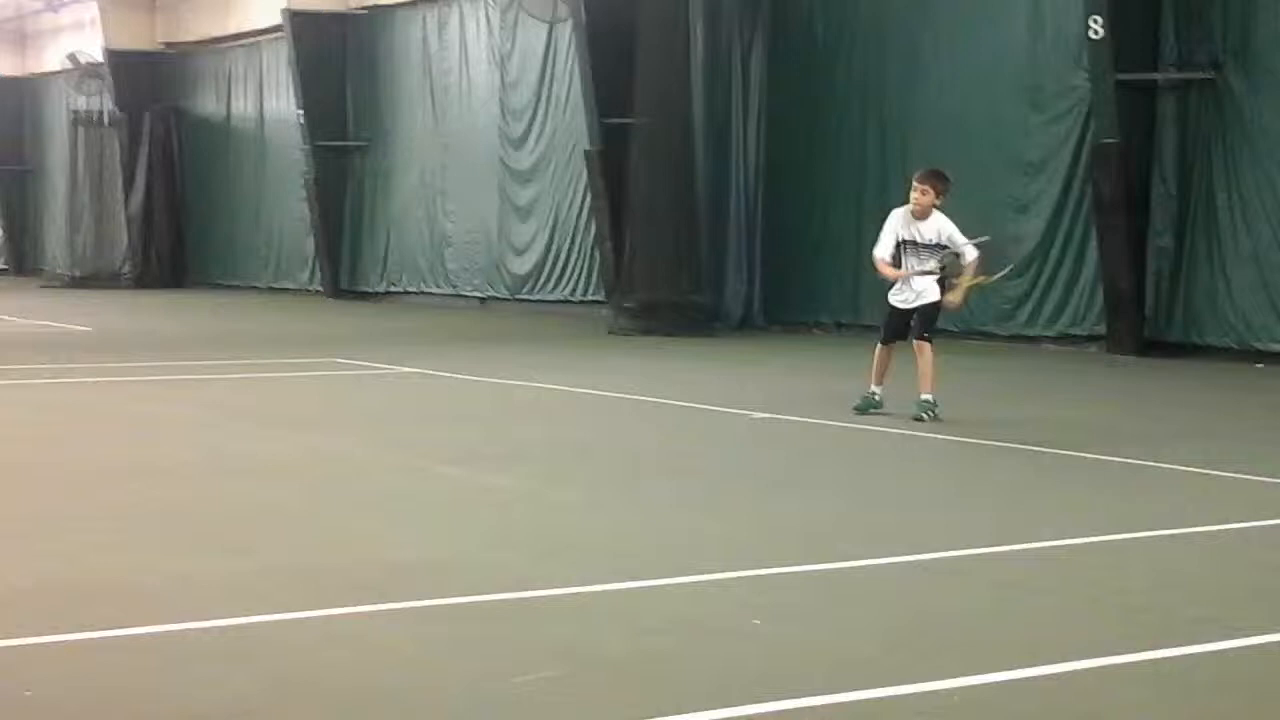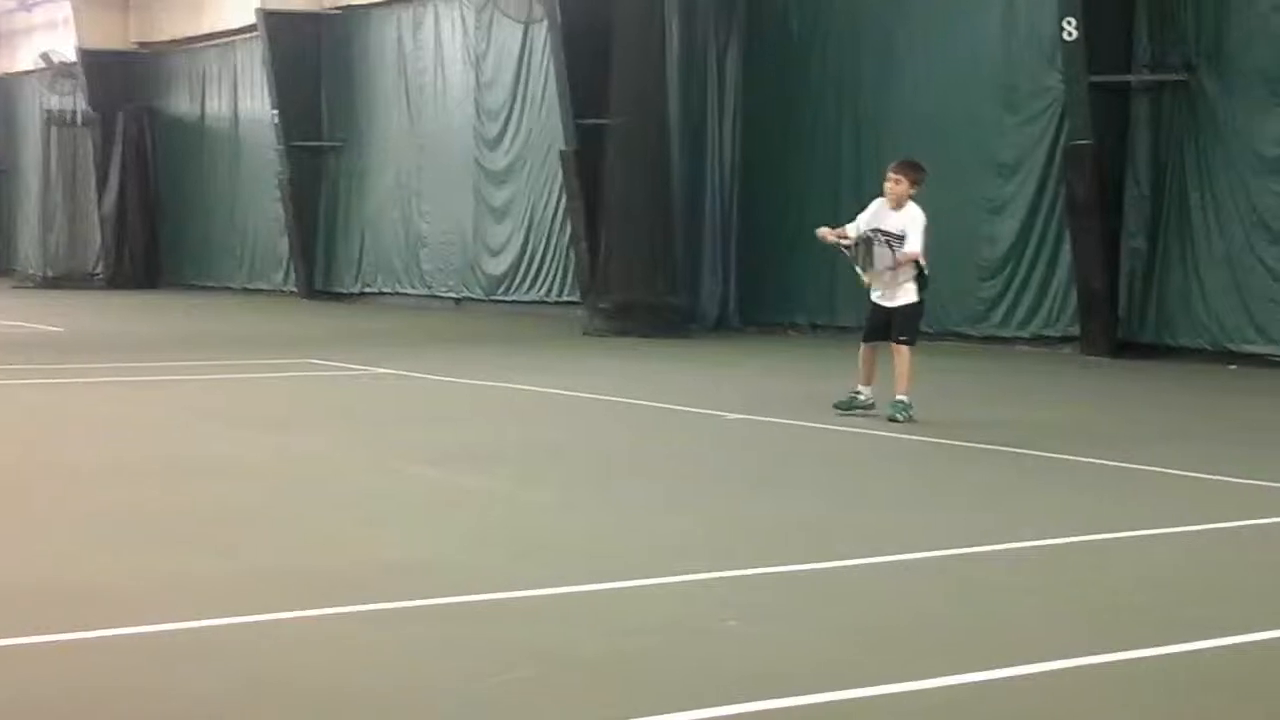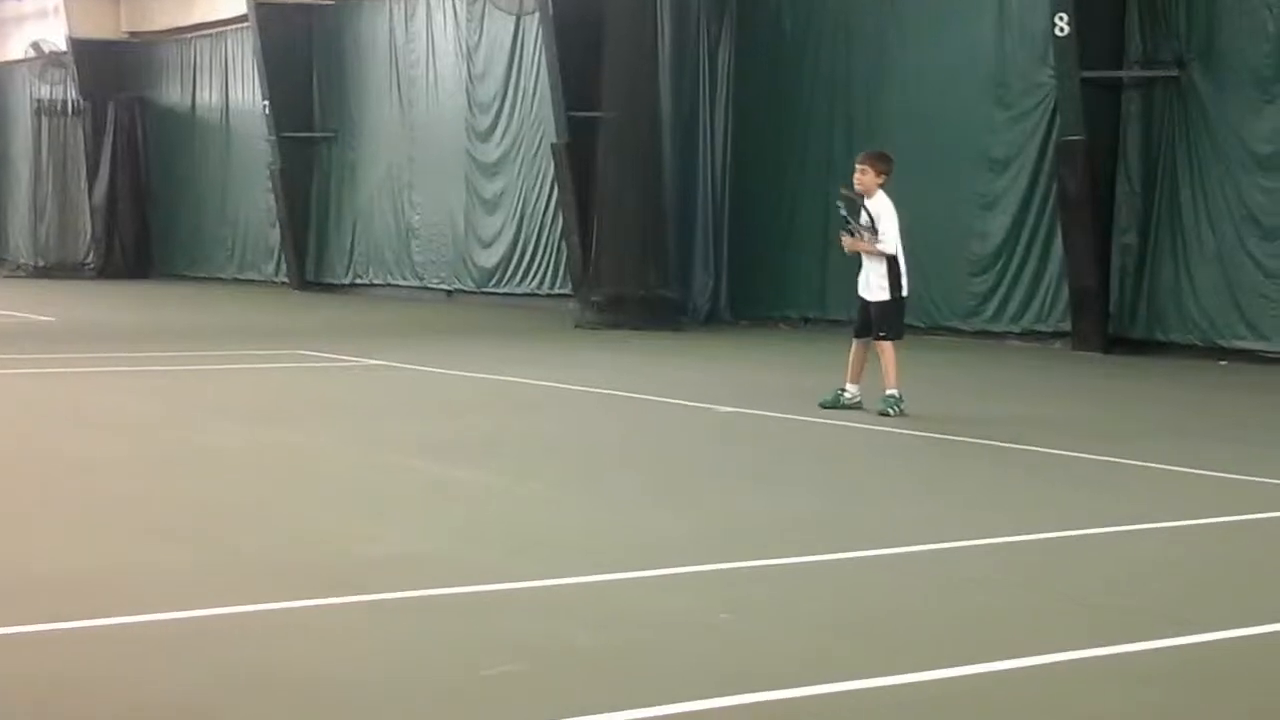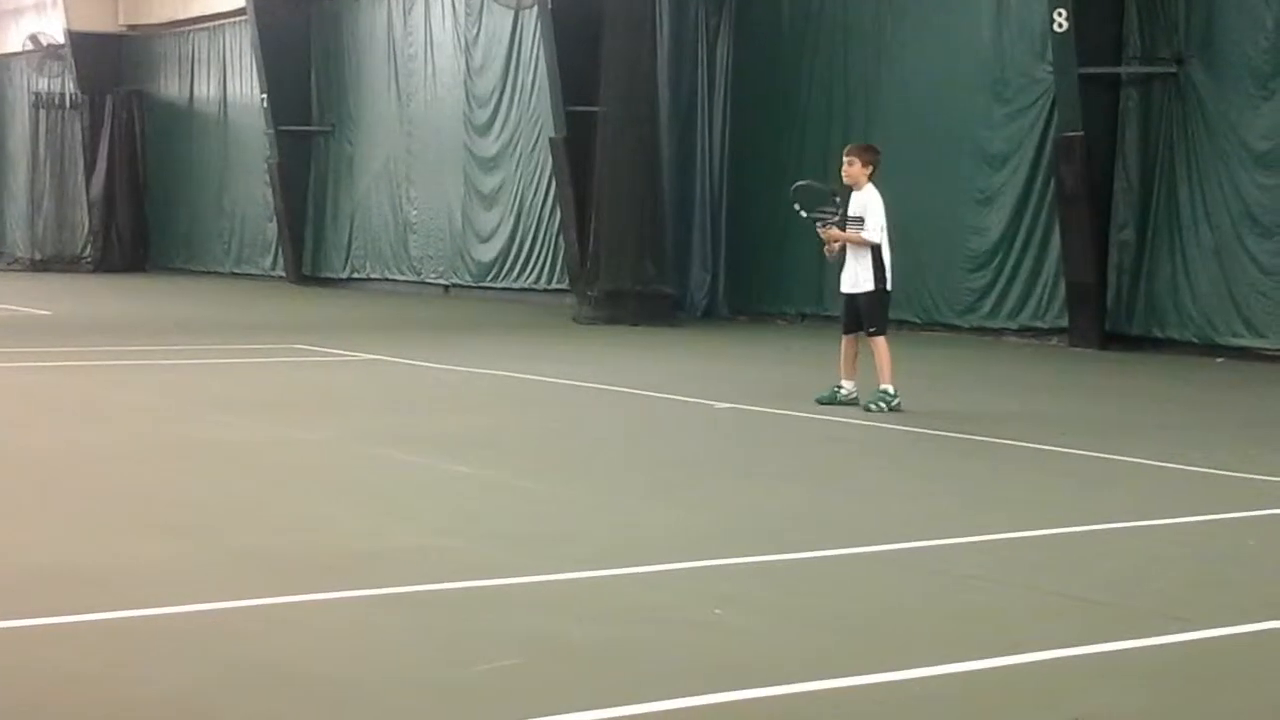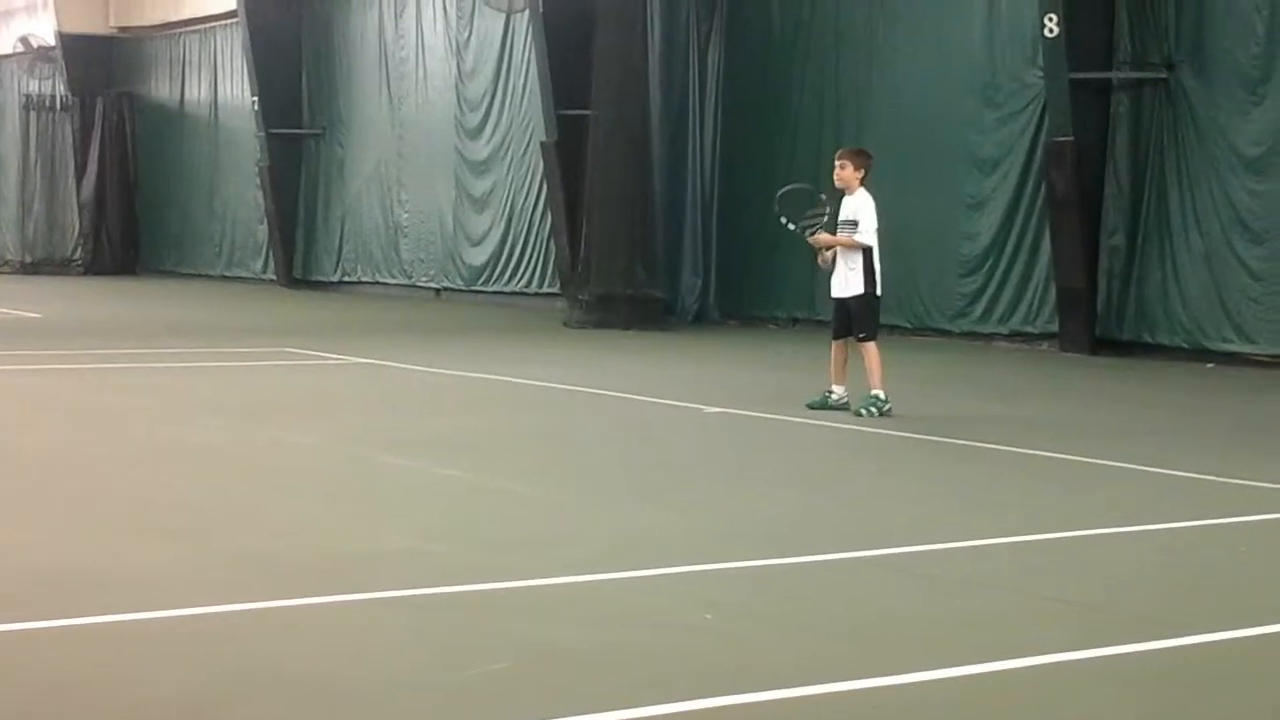
dt=0.3s
person 1, frame 1
left shoulder: (943, 224)
right shoulder: (897, 217)
left elbow: (971, 256)
right elbow: (880, 256)
left wrist: (959, 290)
right wrist: (888, 270)
left hip: (929, 294)
right hip: (901, 293)
left knee: (921, 342)
right knee: (885, 342)
left ankle: (927, 400)
right ankle: (874, 393)
person 1, frame 2
left shoulder: (915, 216)
right shoulder: (878, 206)
left elbow: (912, 254)
right elbow: (854, 229)
left wrist: (881, 271)
right wrist: (833, 233)
left hip: (907, 292)
right hip: (881, 291)
left knee: (900, 344)
right knee: (869, 342)
left ankle: (903, 401)
right ankle: (864, 394)
person 1, frame 3
left shoulder: (883, 207)
right shoulder: (866, 203)
left elbow: (888, 248)
left wrist: (859, 247)
right wrist: (854, 243)
left hip: (887, 287)
right hip: (869, 285)
left knee: (883, 339)
right knee: (859, 337)
left ankle: (893, 396)
right ankle: (851, 392)
person 1, frame 4
left shoulder: (871, 198)
right shoulder: (854, 196)
left elbow: (872, 237)
left wrist: (840, 236)
right wrist: (837, 245)
left hip: (872, 280)
right hip: (853, 279)
left knee: (875, 334)
right knee: (848, 333)
left ankle: (888, 392)
right ankle: (847, 388)
person 1, frame 5
left shoulder: (864, 201)
right shoulder: (846, 201)
left elbow: (865, 240)
left wrist: (831, 240)
right wrist: (830, 253)
left hip: (862, 285)
right hip: (842, 284)
left knee: (865, 339)
right knee: (838, 338)
left ankle: (878, 397)
right ankle: (837, 393)
